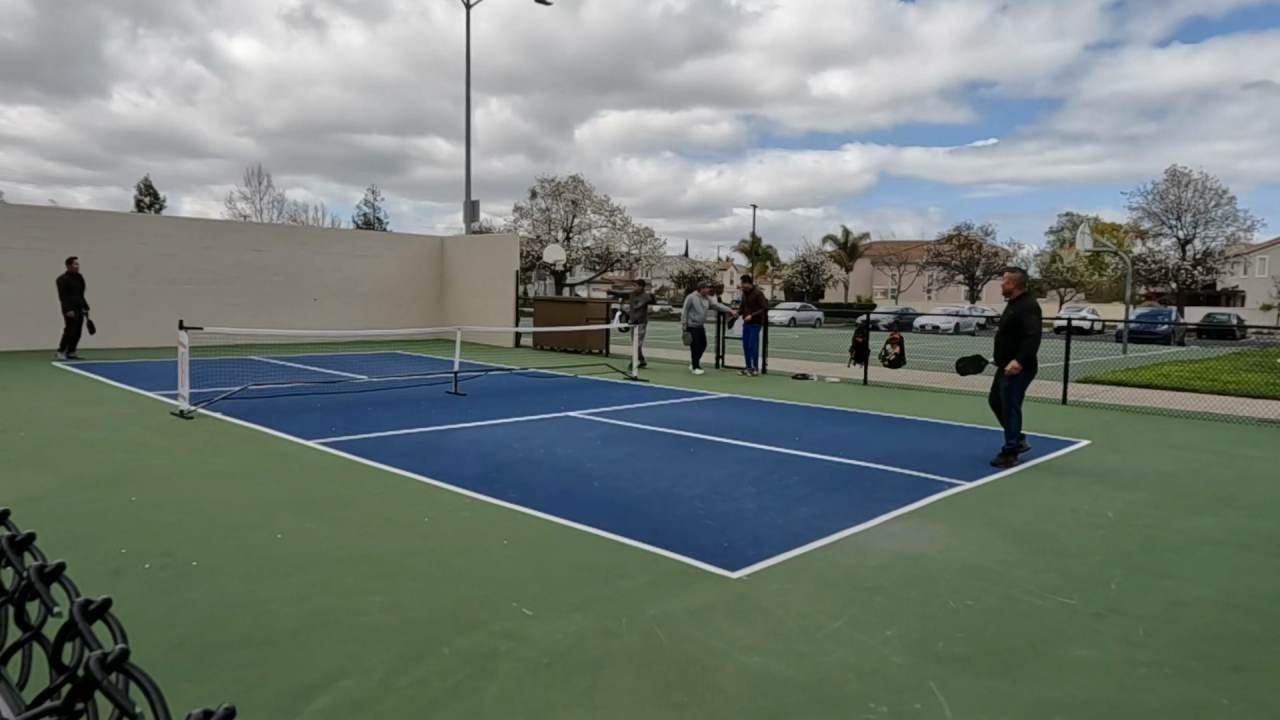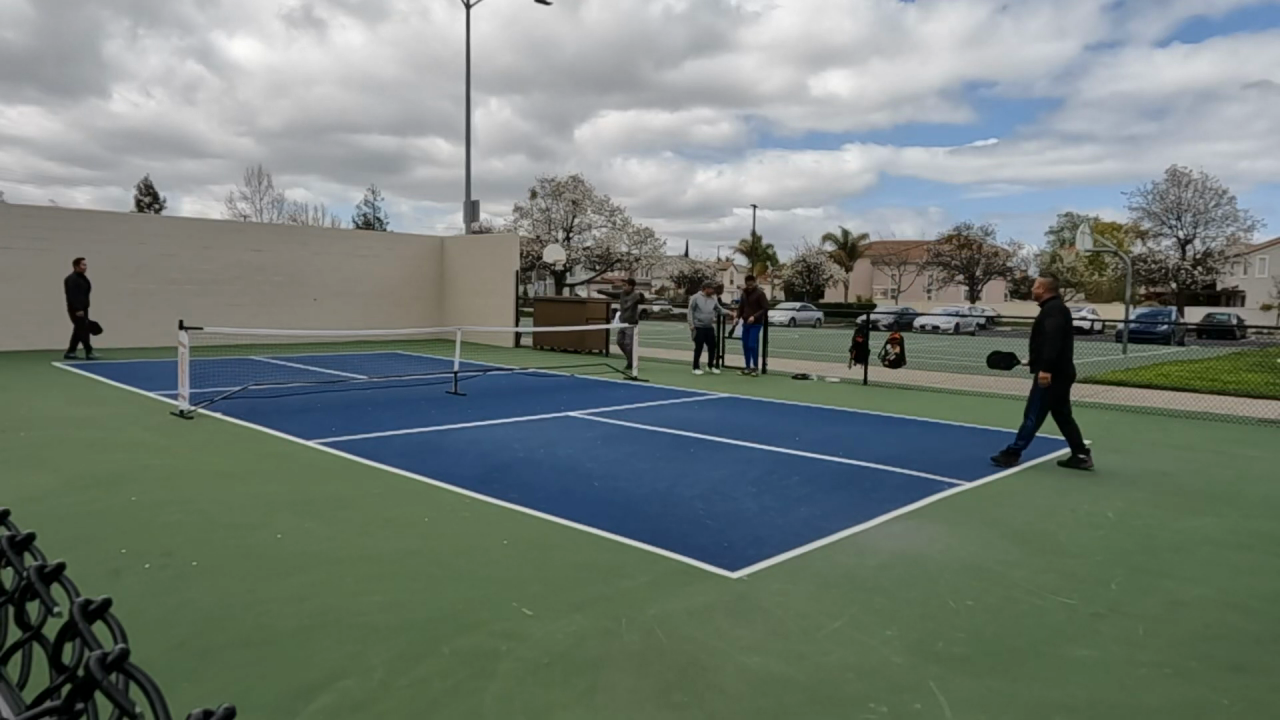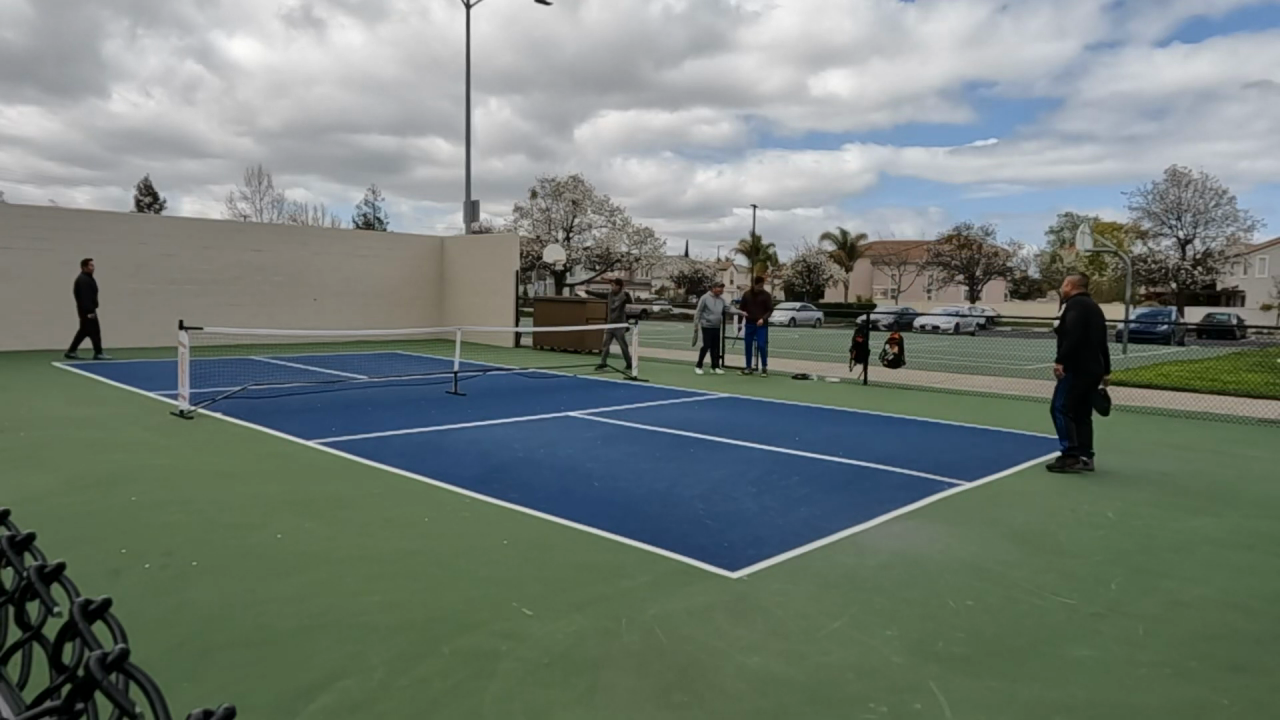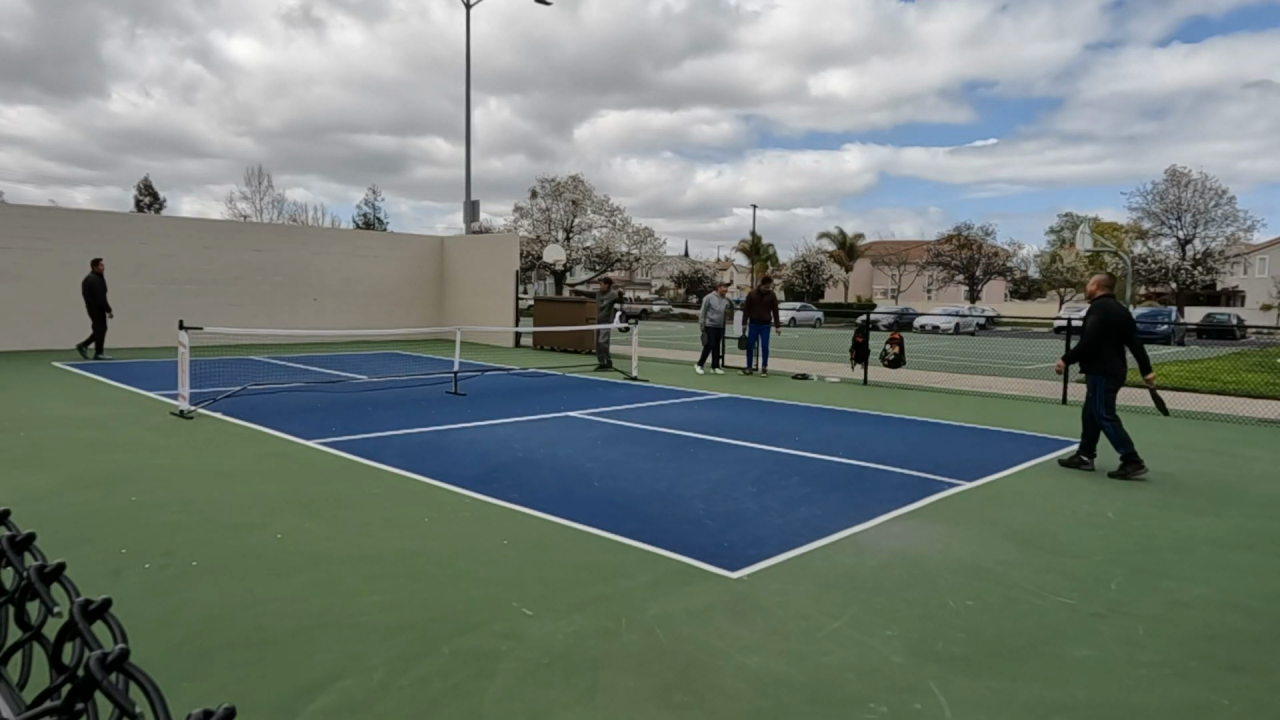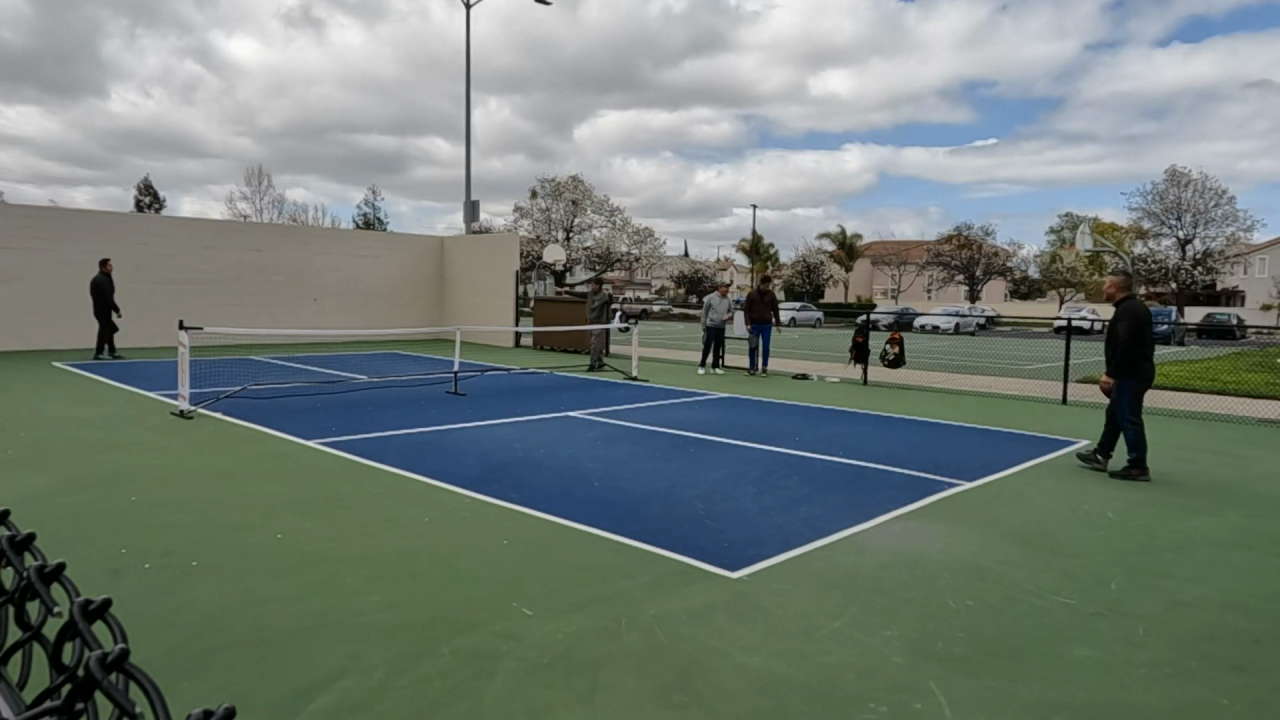
dt=0.3s
person 1, frame 1
left shoulder: (1028, 306)
right shoulder: (1013, 303)
left elbow: (1033, 337)
left wrist: (1018, 360)
right wrist: (1001, 356)
left hip: (1018, 369)
right hip: (1005, 366)
left knee: (1009, 408)
right knee: (995, 401)
left ankle: (1010, 452)
right ankle: (1017, 441)
person 1, frame 2
left shoulder: (1052, 309)
right shoulder: (1056, 307)
left elbow: (1054, 341)
left wrist: (1044, 368)
right wrist: (1034, 360)
left hip: (1051, 374)
right hip: (1063, 372)
left knee: (1033, 414)
right knee: (1062, 414)
left ankle: (1012, 454)
right ankle: (1081, 455)
person 1, frame 3
left shoulder: (1075, 304)
right shoulder: (1094, 308)
left elbow: (1072, 337)
right elbow: (1102, 343)
left wrist: (1060, 360)
right wrist: (1105, 371)
left hip: (1075, 371)
right hip: (1093, 370)
left knee: (1060, 409)
right knee: (1081, 414)
left ankle: (1071, 456)
right ankle: (1084, 456)
person 1, frame 4
left shoulder: (1099, 308)
right shoulder: (1120, 309)
left elbow: (1087, 342)
right elbow: (1135, 343)
left wrist: (1066, 360)
right wrist: (1146, 370)
left hip: (1101, 372)
right hip: (1113, 371)
left knee: (1104, 417)
right knee: (1091, 414)
left ankle: (1132, 462)
right ankle: (1085, 456)
person 1, frame 5
left shoulder: (1127, 311)
right shoulder: (1136, 308)
left elbow: (1124, 347)
left wrist: (1110, 374)
left hip: (1129, 375)
right hip: (1136, 373)
left knee: (1128, 419)
right knee: (1115, 415)
left ankle: (1138, 467)
right ankle: (1101, 455)
